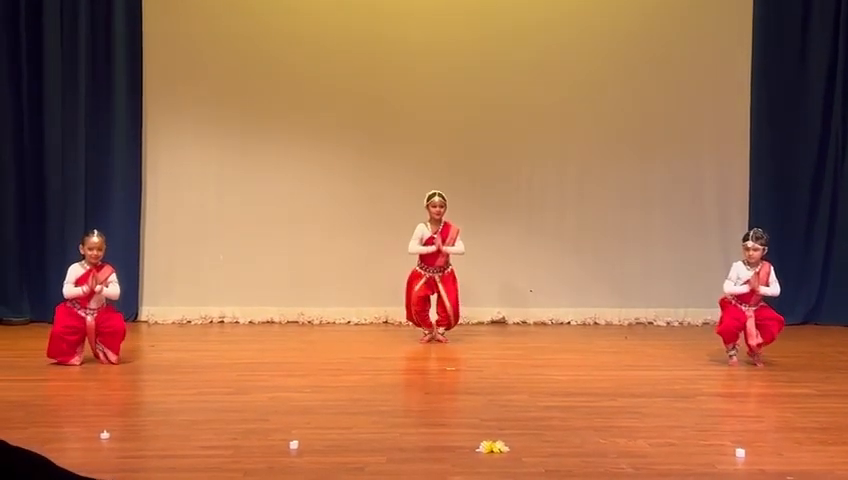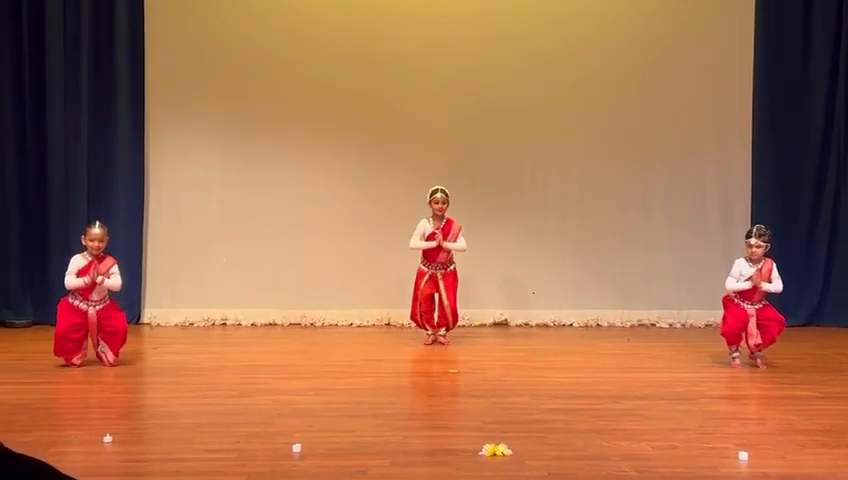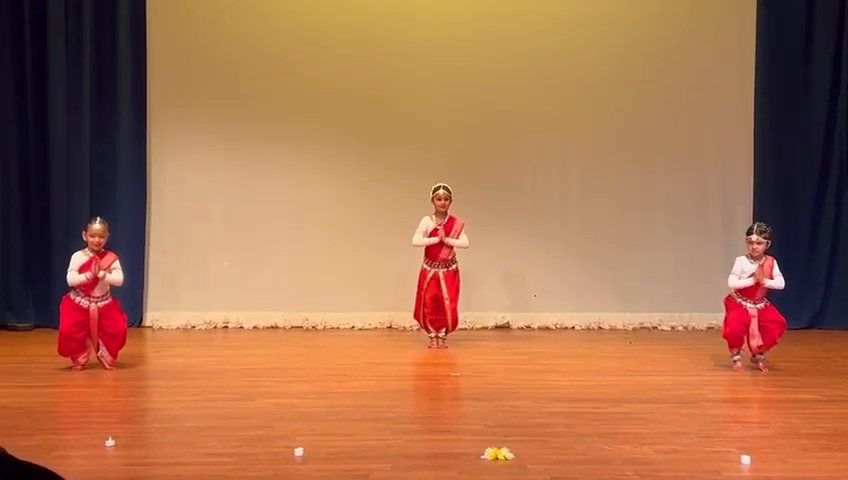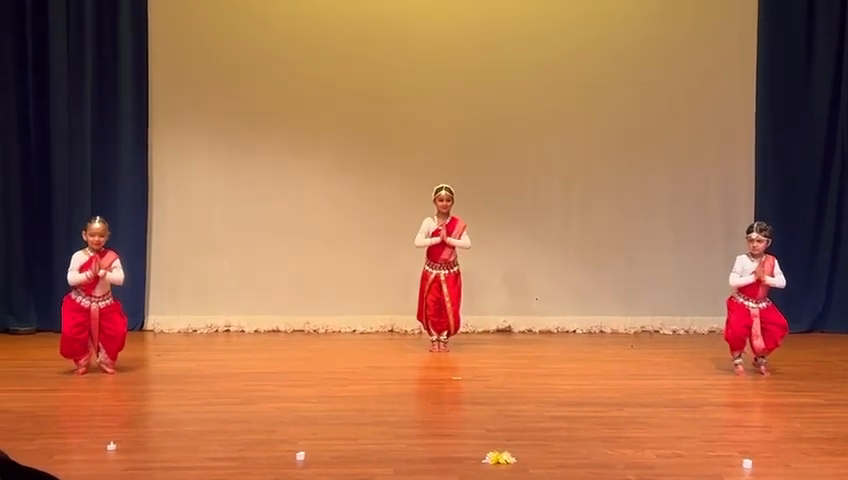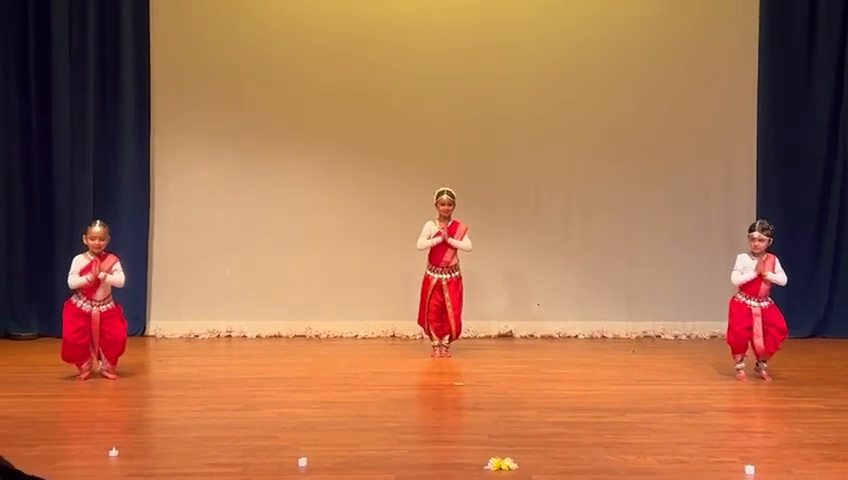
dt=0.2s
person 1, frame 1
left shoulder: (451, 229)
right shoulder: (422, 228)
left elbow: (461, 249)
right elbow: (411, 249)
left wrist: (443, 248)
right wrist: (434, 247)
left hip: (444, 273)
right hip: (423, 272)
left knee: (449, 304)
right knee: (419, 303)
left ankle: (440, 331)
right ankle: (428, 331)
person 1, frame 2
left shoulder: (453, 225)
right shoulder: (424, 224)
left elbow: (463, 246)
right elbow: (413, 244)
left wrist: (444, 244)
right wrist: (435, 243)
left hip: (447, 270)
right hip: (427, 269)
left knee: (447, 304)
right knee: (425, 302)
left ankle: (442, 333)
right ankle: (430, 333)
person 1, frame 3
left shoulder: (456, 223)
right shoulder: (427, 221)
left elbow: (465, 243)
right elbow: (415, 241)
left wrist: (446, 240)
right wrist: (437, 239)
left hip: (449, 269)
right hip: (430, 269)
left knee: (448, 304)
right knee: (430, 304)
left ankle: (442, 336)
right ankle: (433, 337)
person 1, frame 4
left shoulder: (458, 224)
right shoulder: (429, 222)
left elbow: (467, 244)
right elbow: (417, 242)
left wrist: (448, 239)
right wrist: (438, 238)
left hip: (450, 271)
right hip: (431, 270)
left knee: (449, 306)
right knee: (432, 306)
left ankle: (443, 339)
right ankle: (434, 340)
person 1, frame 5
left shoulder: (459, 227)
right shoulder: (430, 225)
left elbow: (468, 247)
right elbow: (420, 245)
left wrist: (449, 239)
right wrist: (440, 238)
left hip: (452, 275)
right hip: (433, 274)
left knee: (451, 311)
right knee: (433, 311)
left ankle: (445, 345)
right ankle: (436, 345)
person 2, frame 1
left shoulder: (108, 271)
right shoulder: (75, 269)
left elbow: (116, 294)
right elbow: (66, 293)
left wrist: (98, 288)
right wrist: (86, 288)
left hip: (100, 313)
right hip: (76, 312)
left knee: (118, 327)
right knee: (60, 330)
left ankle: (103, 354)
right ankle: (72, 355)
person 2, frame 2
left shoulder: (110, 262)
right shoulder: (77, 260)
left elbow: (117, 285)
right elbow: (68, 284)
left wrist: (99, 278)
right wrist: (88, 279)
left hip: (102, 306)
right hip: (77, 305)
left knee: (119, 327)
right knee: (64, 330)
left ankle: (106, 355)
right ankle: (75, 357)
person 2, frame 3
left shoulder: (111, 258)
right shoulder: (78, 256)
left elbow: (119, 280)
right elbow: (70, 280)
left wrist: (101, 274)
right wrist: (89, 275)
left hip: (104, 303)
right hip: (79, 303)
left knee: (118, 329)
right knee: (69, 331)
left ankle: (107, 358)
right ankle: (80, 359)
person 2, frame 4
left shoulder: (112, 257)
right shoulder: (79, 256)
left elbow: (120, 279)
right elbow: (71, 280)
left wrist: (102, 272)
right wrist: (90, 274)
left hip: (105, 304)
right hip: (80, 303)
left knee: (117, 332)
right knee: (72, 333)
left ankle: (106, 361)
right ankle: (82, 362)
person 2, frame 5
left shoulder: (112, 260)
right shoulder: (79, 260)
left elbow: (120, 282)
right elbow: (71, 283)
left wrist: (102, 275)
right wrist: (90, 277)
left hip: (106, 308)
right hip: (81, 307)
left knee: (116, 337)
right knee: (74, 338)
left ankle: (107, 367)
right ankle: (84, 368)
person 3, frame 1
left shoulder: (768, 268)
right shoulder: (738, 267)
left elbow: (776, 290)
right elbow: (727, 289)
left wrist: (759, 288)
right wrist: (748, 287)
left hip: (756, 307)
right hip: (736, 305)
left knee: (775, 323)
right knee: (729, 326)
left ankle: (755, 351)
right ankle: (732, 352)
person 3, frame 2
left shoulder: (770, 264)
right shoulder: (740, 263)
left elbow: (779, 287)
right elbow: (729, 286)
left wrist: (761, 285)
right wrist: (750, 283)
left hip: (758, 305)
right hip: (738, 303)
left knee: (776, 323)
right knee: (733, 326)
left ankle: (757, 353)
right ankle: (734, 354)
person 3, frame 3
left shoulder: (771, 262)
right shoulder: (741, 261)
left elbow: (781, 284)
right elbow: (731, 283)
left wrist: (763, 280)
right wrist: (753, 280)
left hip: (760, 304)
right hip: (739, 303)
left knee: (777, 325)
right knee: (735, 328)
left ankle: (758, 355)
right ankle: (736, 357)
person 3, frame 4
left shoulder: (772, 261)
right shoulder: (742, 260)
left elbow: (782, 283)
right elbow: (733, 282)
left wrist: (764, 278)
right wrist: (753, 277)
left hip: (762, 304)
right hip: (741, 303)
left knee: (777, 328)
right knee: (738, 331)
left ankle: (760, 360)
right ankle: (737, 360)
person 3, frame 5
left shoulder: (773, 259)
right shoulder: (743, 258)
left elbow: (783, 281)
right elbow: (735, 280)
left wrist: (766, 273)
right wrist: (754, 273)
left hip: (764, 304)
right hip: (743, 303)
left knee: (775, 333)
right knee: (740, 334)
left ankle: (762, 365)
right ankle: (739, 366)
